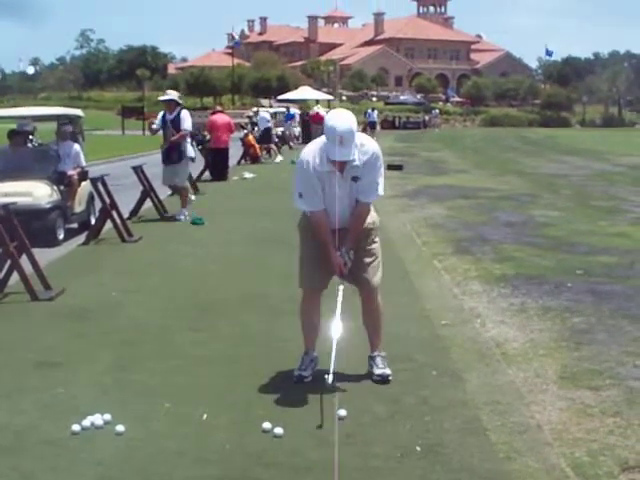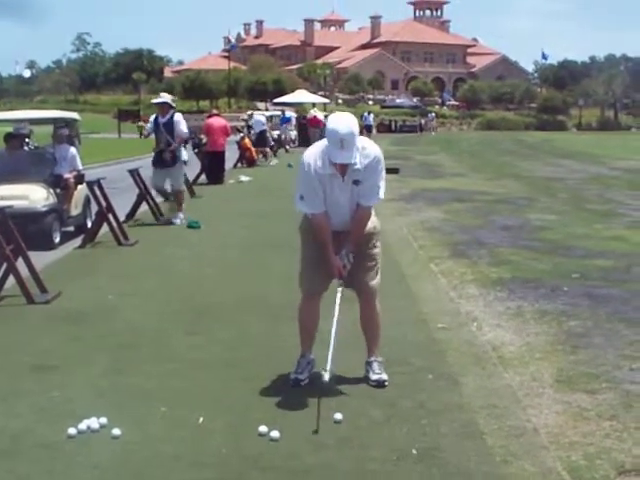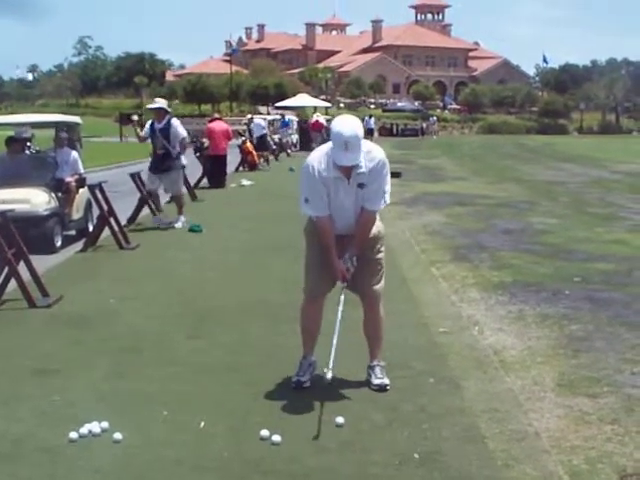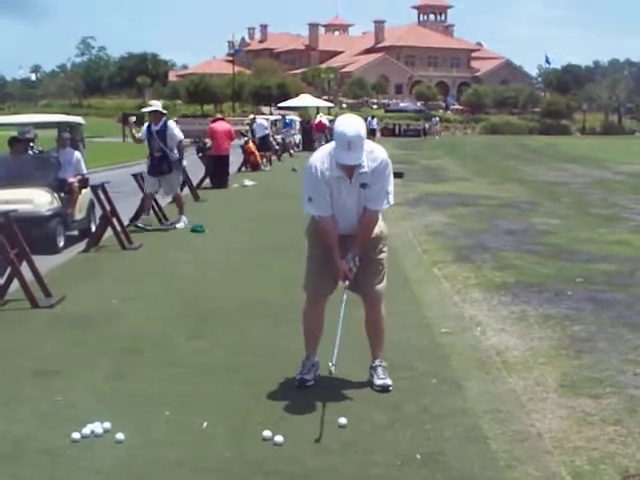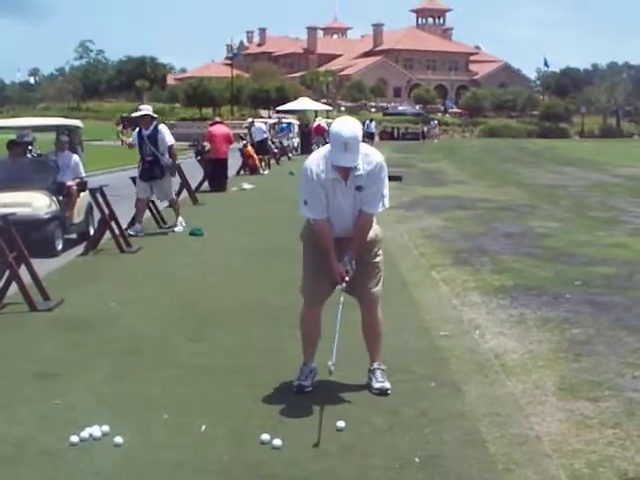
dt=0.1s
person 1, frame 1
left shoulder: (370, 151)
right shoulder: (309, 159)
left elbow: (364, 204)
right elbow: (316, 212)
left wrist: (348, 246)
right wrist: (331, 253)
left hip: (359, 224)
right hip: (319, 226)
left knee: (370, 289)
right knee: (311, 291)
left ankle: (376, 354)
right ankle: (309, 355)
person 1, frame 2
left shoulder: (372, 155)
right shoulder: (311, 161)
left elbow: (365, 208)
right elbow: (317, 214)
left wrist: (349, 250)
right wrist: (331, 256)
left hip: (360, 229)
right hip: (320, 229)
left knee: (369, 294)
right knee: (310, 294)
left ankle: (373, 359)
right ankle: (305, 358)
person 1, frame 3
left shoulder: (376, 159)
right shoulder: (315, 164)
left elbow: (370, 211)
right elbow: (322, 217)
left wrist: (353, 253)
right wrist: (335, 259)
left hip: (365, 232)
right hip: (324, 232)
left knee: (372, 298)
right knee: (313, 296)
left ankle: (375, 363)
right ankle: (307, 360)
person 1, frame 4
left shoulder: (379, 159)
right shoulder: (318, 164)
left elbow: (372, 212)
right elbow: (324, 217)
left wrist: (355, 254)
right wrist: (337, 259)
left hip: (367, 233)
right hip: (326, 233)
left knee: (374, 298)
right knee: (315, 296)
left ankle: (377, 364)
right ankle: (310, 360)
person 1, frame 5
left shoulder: (374, 162)
right shoulder: (313, 167)
left elbow: (367, 215)
right elbow: (320, 220)
left wrist: (351, 256)
right wrist: (333, 262)
left hip: (362, 236)
right hip: (322, 237)
left knee: (370, 301)
right knee: (312, 301)
left ankle: (376, 367)
right ankle: (308, 366)
person 2, frame 1
left shoulder: (183, 113)
right shoulder: (163, 115)
left elbow: (185, 133)
right elbow: (154, 131)
left wrist: (170, 141)
right wrist: (151, 124)
left hip: (181, 152)
right hip: (169, 152)
left knee: (181, 182)
right knee: (169, 182)
left ankle: (184, 210)
right ankle: (187, 197)
person 2, frame 2
left shoulder: (176, 117)
right shoulder: (155, 118)
left elbow: (183, 137)
right elbow: (146, 134)
left wrist: (171, 150)
left hip: (175, 156)
right hip: (160, 156)
left knee: (177, 187)
right knee: (157, 185)
left ankle: (179, 213)
right ankle: (173, 202)
person 2, frame 3
left shoulder: (173, 122)
right shoulder: (151, 124)
left elbow: (184, 141)
right elbow: (142, 138)
left wrist: (177, 158)
right wrist: (135, 127)
left hip: (172, 160)
right hip: (157, 161)
left knee: (176, 191)
right knee: (151, 189)
left ankle: (181, 217)
right ankle: (160, 214)
person 2, frame 4
left shoulder: (169, 124)
right shoulder: (148, 126)
left elbow: (180, 142)
right elbow: (139, 139)
left wrist: (180, 160)
right wrist: (131, 129)
left hip: (169, 164)
right hip: (154, 163)
left knee: (175, 192)
right knee: (149, 191)
left ankle: (182, 217)
right ankle: (145, 218)
person 2, frame 5
left shoulder: (161, 128)
right shoulder: (139, 131)
left elbow: (172, 147)
right elbow: (131, 144)
left wrist: (173, 165)
left hip: (161, 168)
right hip: (145, 168)
left knee: (169, 197)
right knee: (141, 197)
left ankle: (179, 220)
right ankle: (138, 226)
